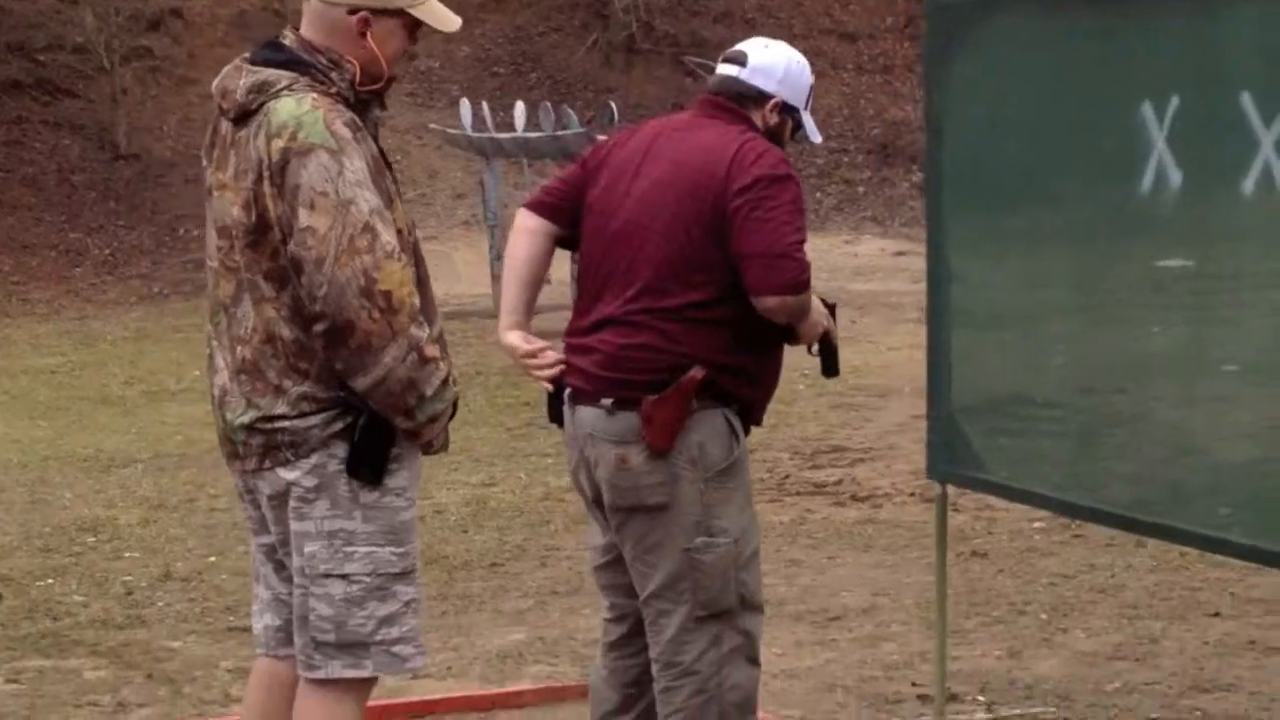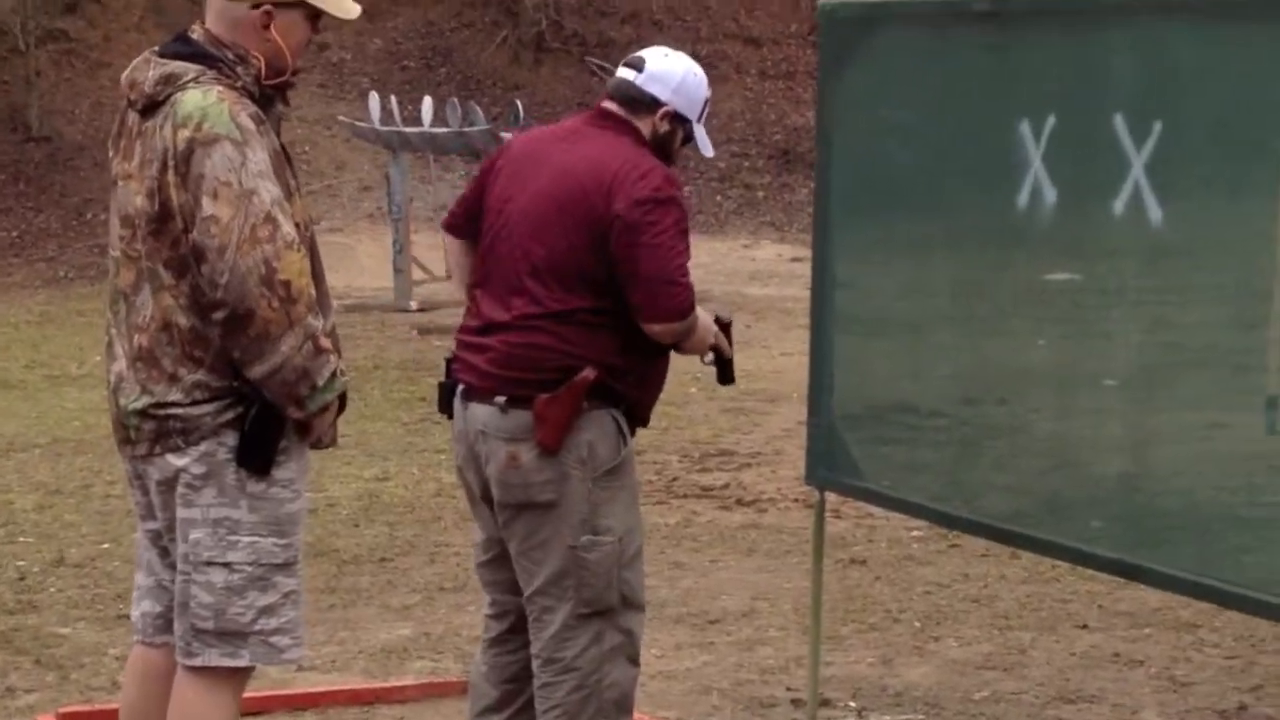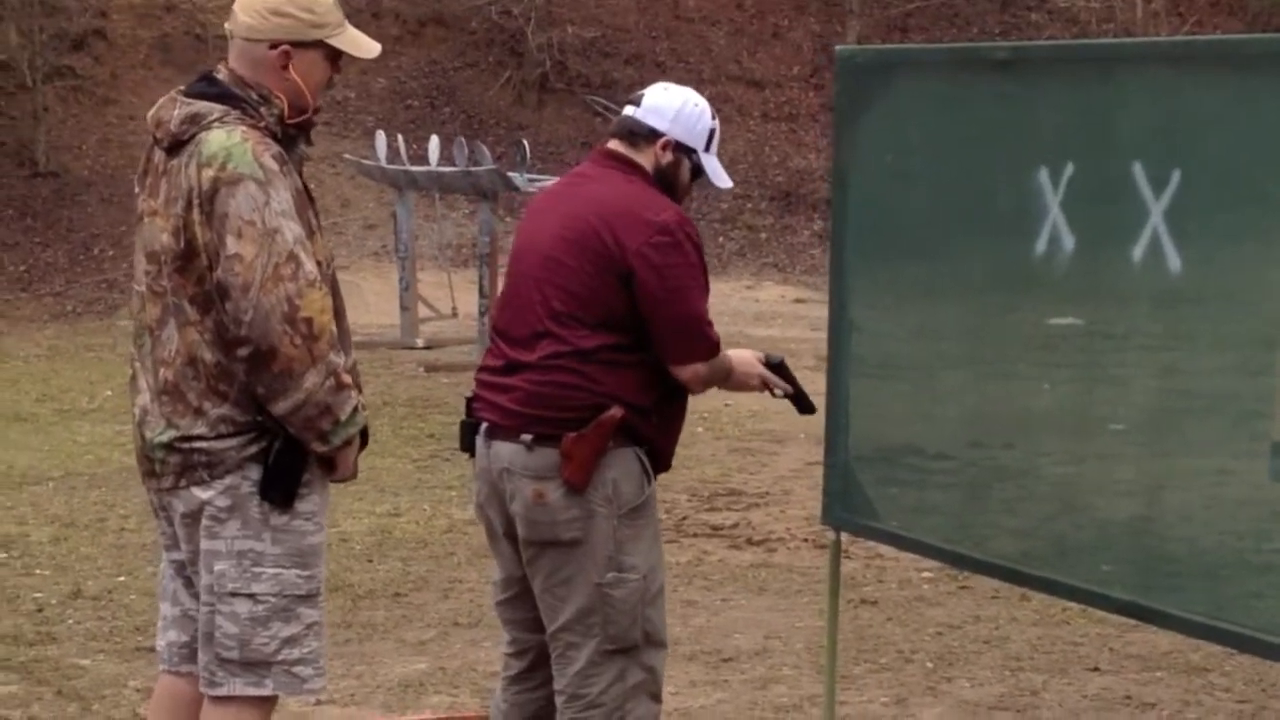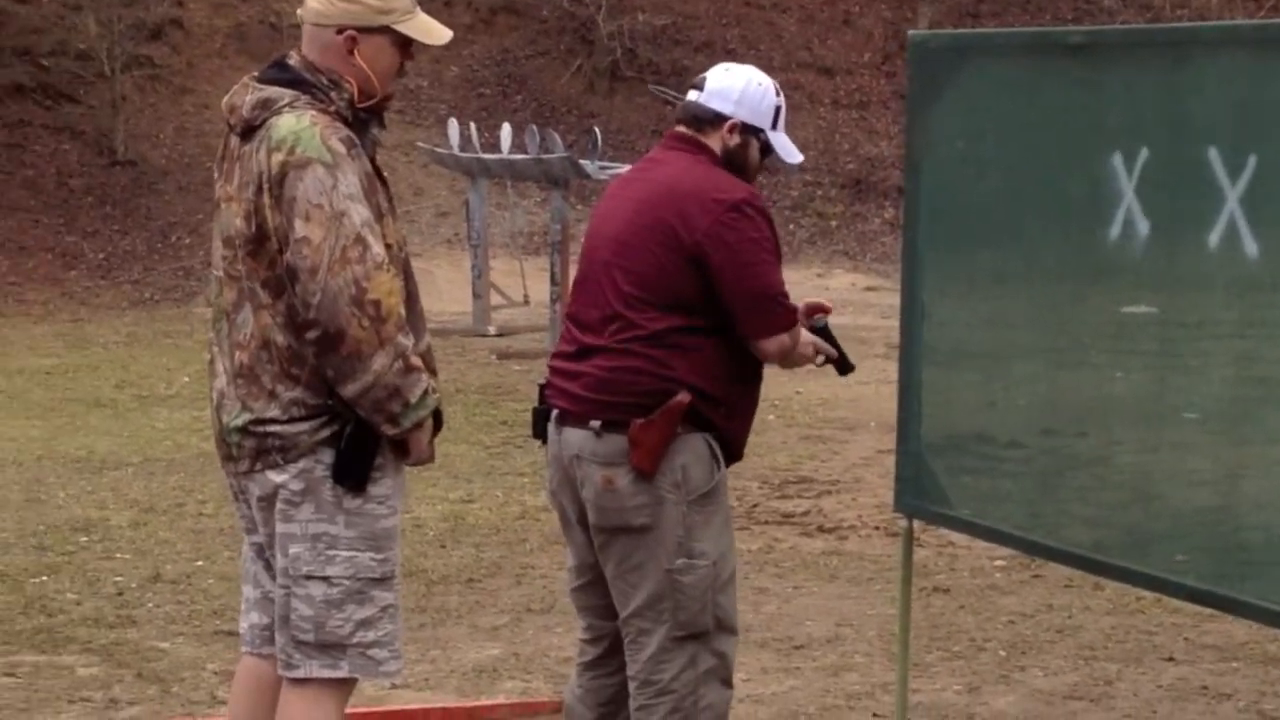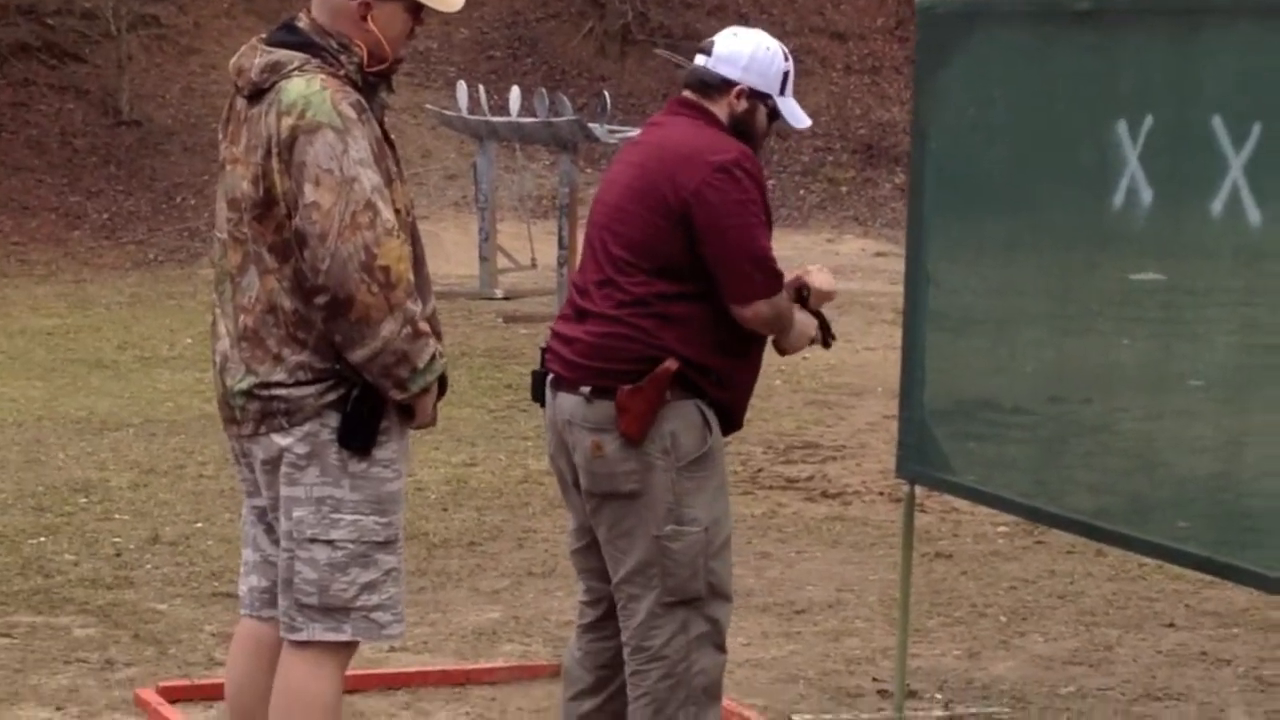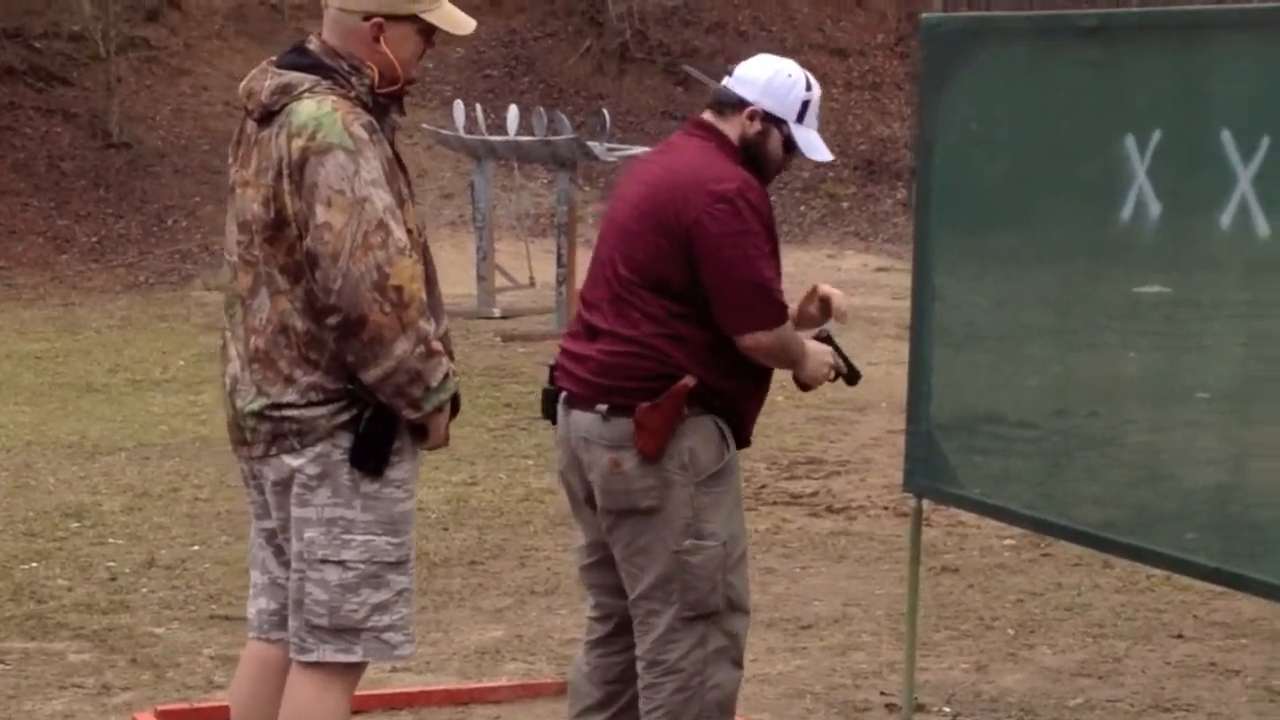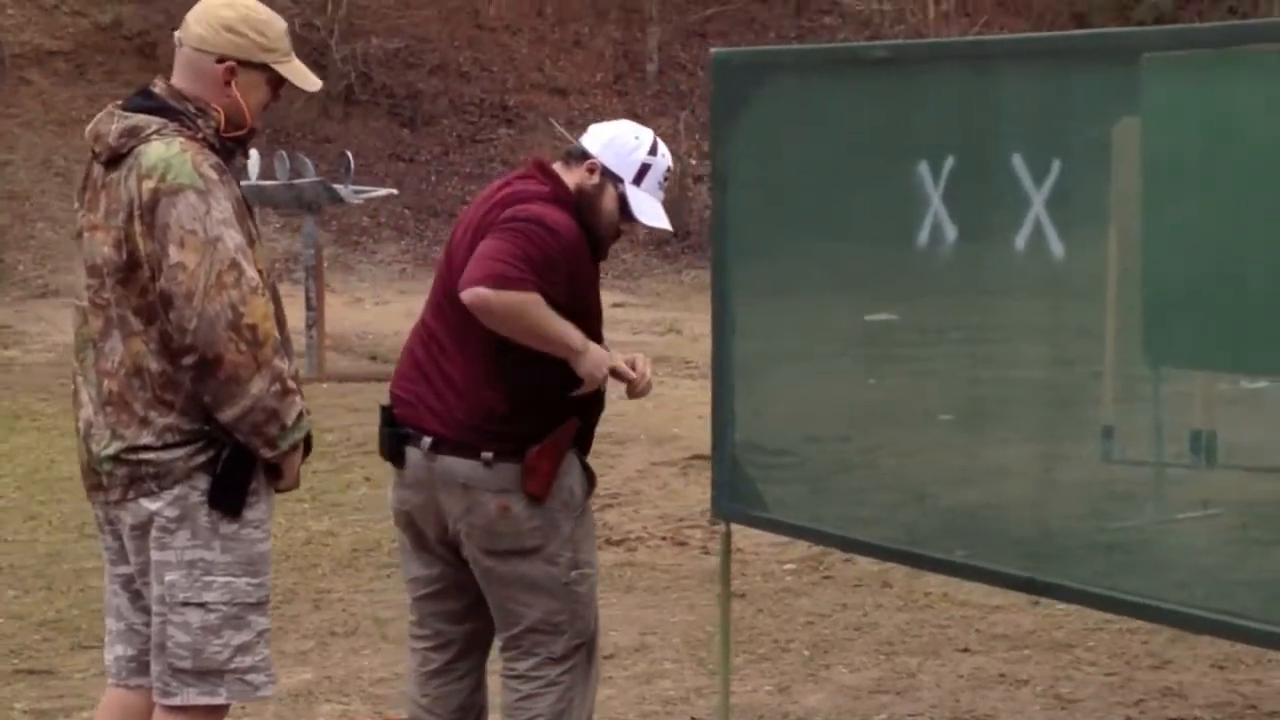
dt=0.7s
person 1, frame 1
left shoulder: (250, 110)
right shoulder: (313, 128)
right elbow: (359, 297)
right wrist: (428, 404)
left hip: (267, 414)
right hip: (334, 433)
left knee: (288, 644)
right knee: (339, 661)
person 1, frame 2
left shoulder: (155, 103)
right shoulder: (219, 119)
right elbow: (257, 285)
right wrist: (317, 393)
left hip: (161, 402)
right hip: (227, 421)
left knee: (164, 631)
right knee: (218, 650)
person 1, frame 3
left shoulder: (178, 141)
right shoulder: (242, 156)
right elbow: (278, 318)
right wrist: (339, 425)
left hip: (183, 437)
right hip: (248, 454)
left knee: (189, 659)
person 1, frame 4
left shoulder: (260, 128)
right shoulder: (313, 142)
right elbow: (348, 304)
right wrist: (411, 410)
left hip: (266, 424)
right hip: (324, 439)
left knee: (271, 642)
right knee: (322, 661)
person 1, frame 5
left shoulder: (263, 89)
right shoulder: (322, 106)
right elbow: (356, 269)
right wrist: (417, 373)
left hip: (265, 384)
right hip: (329, 402)
left knee: (269, 607)
right knee: (322, 626)
person 1, frame 6
left shoulder: (273, 113)
right shoulder: (333, 128)
right elbow: (369, 289)
right wrist: (429, 393)
left hip: (276, 406)
right hip: (340, 424)
left knee: (277, 630)
right knee: (330, 649)
person 1, frame 7
left shoulder: (119, 159)
right shoulder: (181, 170)
right elbow: (222, 329)
right wrist: (283, 433)
left hip: (125, 452)
right hip: (191, 469)
person 2, frame 1
left shoulder: (626, 144)
right shoulder: (756, 163)
left elbow: (538, 216)
right elbow: (778, 292)
left wrist: (514, 323)
right wrist: (808, 315)
left hip: (594, 415)
right hip: (671, 433)
left knee: (635, 620)
right knee: (705, 627)
person 2, frame 2
left shoulder: (525, 148)
right shoulder: (640, 180)
left elbow: (460, 229)
right elbow: (664, 318)
right wrist: (700, 331)
left hip: (482, 408)
right hip: (560, 429)
left knee: (514, 615)
right knee: (587, 624)
person 2, frame 3
left shoulder: (554, 198)
right shoulder: (653, 220)
right elbow: (692, 365)
left wrist: (715, 363)
right wrist: (734, 369)
left hip: (502, 446)
left knee: (532, 651)
right knee: (609, 661)
person 2, frame 4
left shoulder: (632, 185)
right shoulder: (724, 200)
right elbow: (770, 341)
left wrist: (784, 321)
right wrist: (800, 343)
left hip: (576, 433)
left knee: (608, 639)
right knee: (680, 648)
person 2, frame 5
left shoulder: (651, 146)
right shoulder: (720, 161)
right elbow: (754, 302)
left wrist: (788, 286)
right wrist: (792, 321)
left hip: (581, 400)
right hip: (645, 418)
left knee: (610, 605)
right knee: (676, 614)
person 2, frame 6
left shoulder: (663, 164)
right shoulder: (725, 188)
right elbow: (755, 334)
left wrist: (795, 314)
right wrist: (803, 356)
left hip: (590, 417)
right hip: (658, 435)
left knee: (618, 617)
right knee: (692, 628)
person 2, frame 7
left shoulder: (516, 197)
right shoulder: (545, 221)
right elbow: (487, 294)
left wrist: (601, 360)
right wrist: (580, 346)
left hip: (423, 456)
right hip: (503, 469)
left knee: (444, 644)
right knee: (549, 652)
